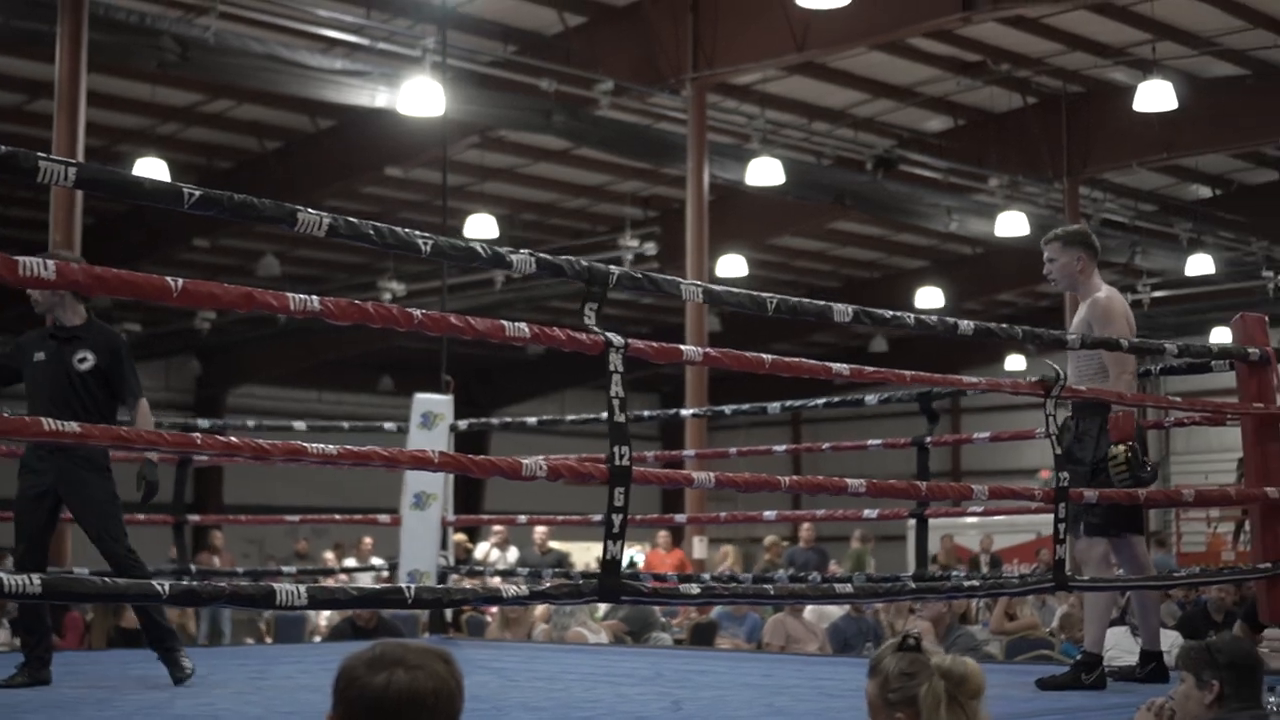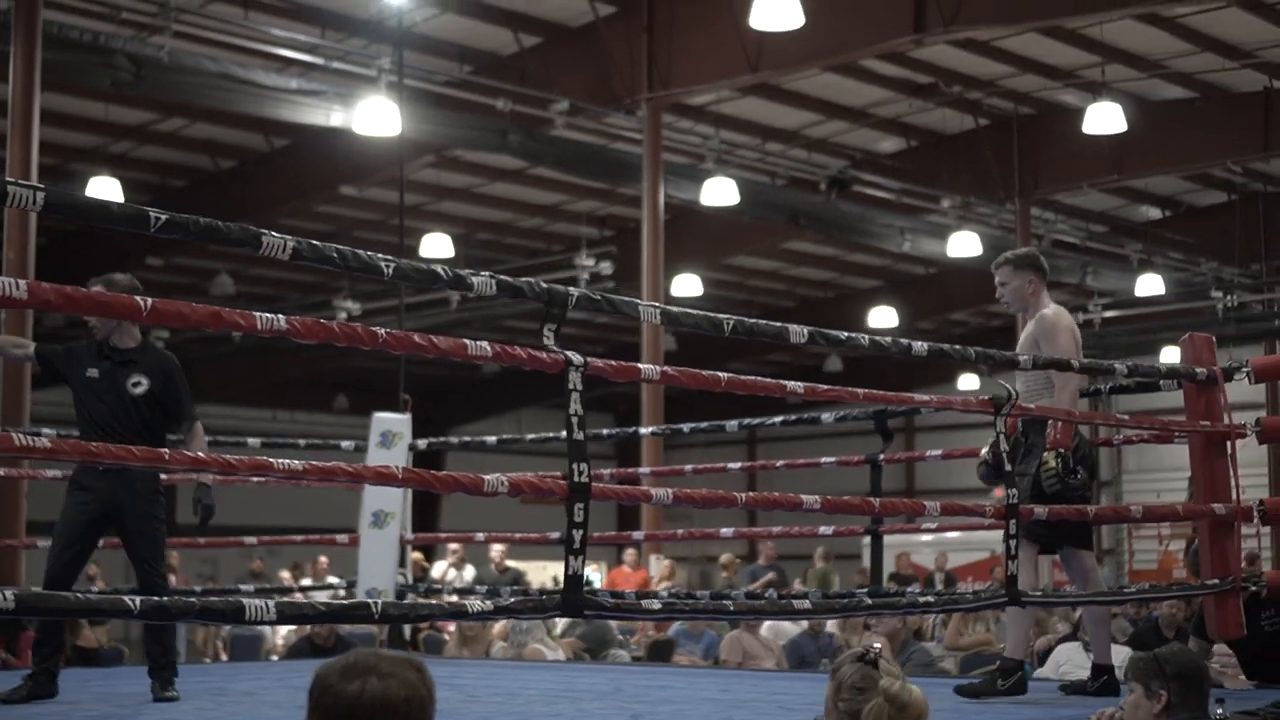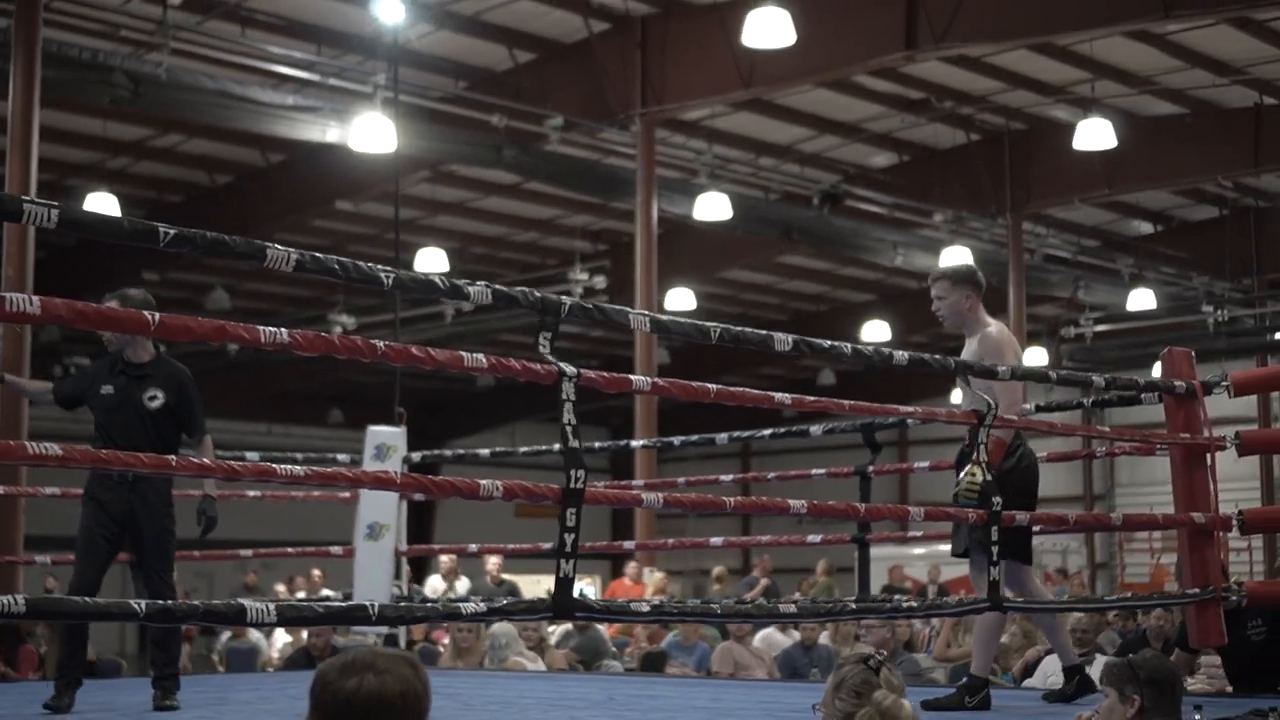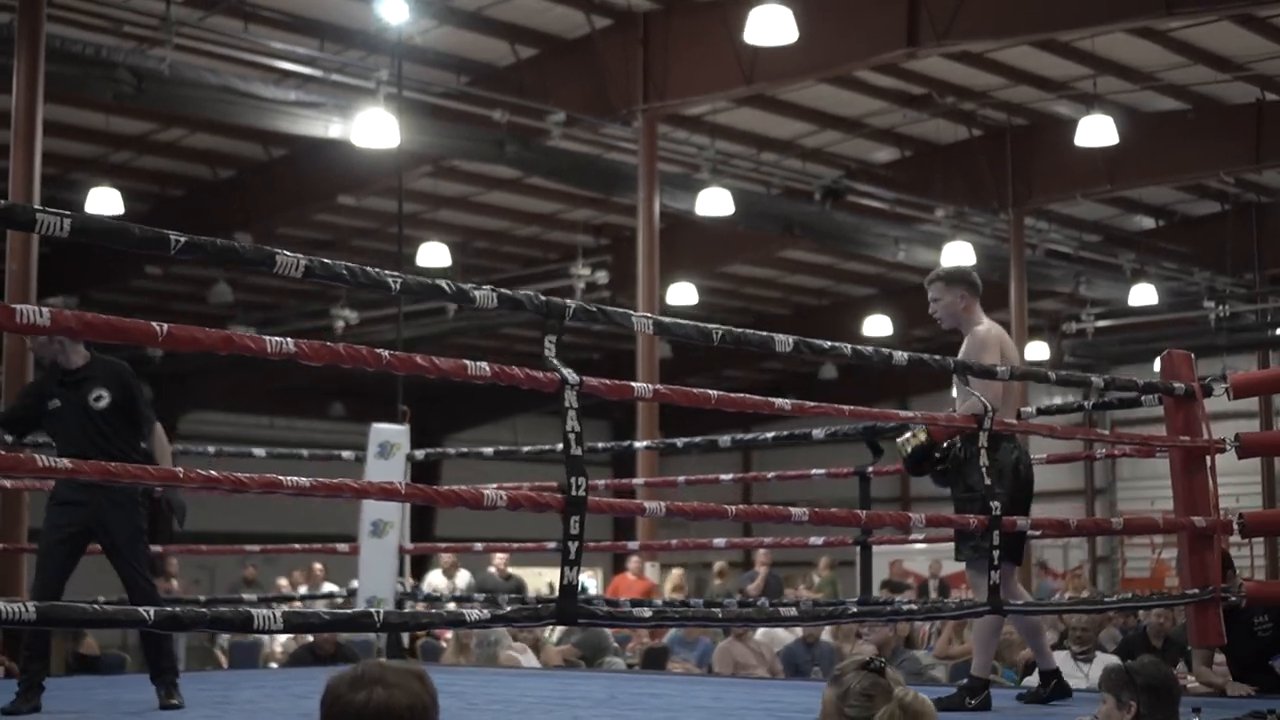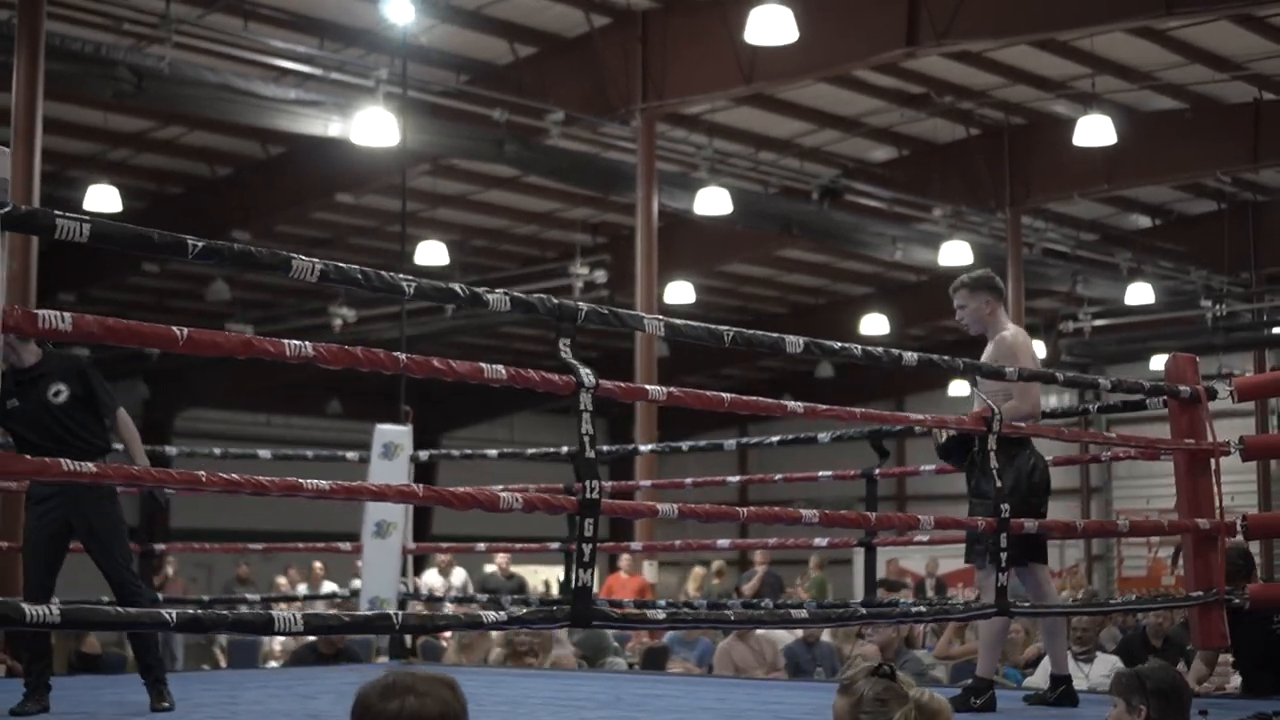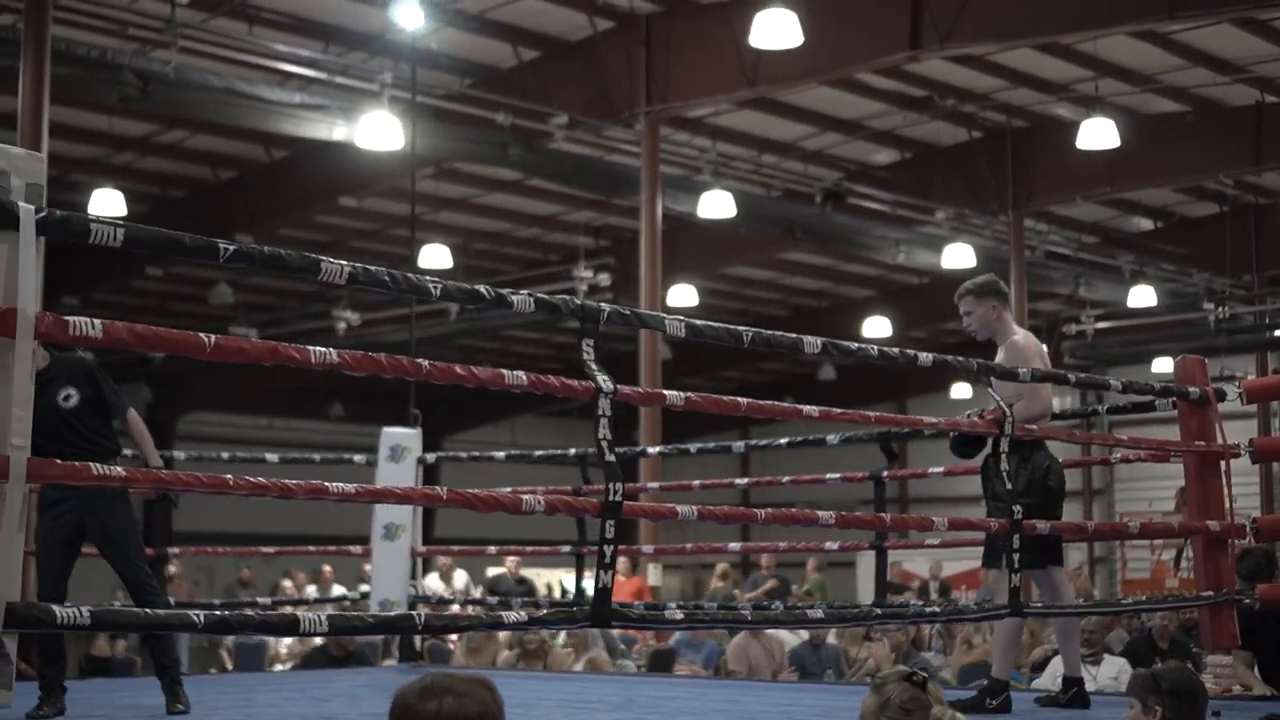
dt=0.4s
person 1, frame 1
left shoulder: (1104, 303)
right shoulder: (1091, 307)
left elbow: (1122, 380)
left wrist: (1120, 443)
right wrist: (1074, 433)
left hip: (1102, 433)
right hip: (1093, 432)
left knee: (1092, 548)
right knee: (1128, 549)
left ankle: (1090, 663)
right ankle: (1152, 658)
person 1, frame 2
left shoulder: (1051, 319)
right shoulder: (1036, 327)
left elbow: (1067, 392)
left wrist: (1055, 449)
right wrist: (1002, 443)
left hip: (1053, 448)
right hip: (1042, 448)
left knee: (1023, 552)
right knee: (1080, 563)
left ankle: (1011, 668)
right ankle: (1103, 673)
person 1, frame 3
left shoulder: (993, 338)
right shoulder: (975, 344)
left elbow: (1009, 412)
left wrist: (982, 467)
right wrist: (972, 463)
left hip: (1000, 463)
right hip: (992, 463)
left knee: (987, 573)
right knee: (1016, 575)
left ankle: (976, 687)
right ankle: (1075, 672)
person 1, frame 4
left shoulder: (983, 336)
right shoulder: (984, 339)
left elbow: (985, 404)
left wrist: (929, 437)
right wrist: (949, 449)
left hip: (993, 461)
right hip: (991, 461)
left knee: (984, 574)
right knee: (1000, 577)
left ankle: (977, 687)
right ankle: (1050, 675)
person 1, frame 5
left shoulder: (1009, 341)
right shoulder: (1002, 346)
left elbow: (1028, 405)
right wrist: (971, 428)
left hip: (1007, 466)
right hip: (1008, 465)
left knee: (991, 575)
right knee: (1033, 576)
left ankle: (982, 688)
right ankle: (1061, 682)
person 1, frame 6
left shoulder: (1019, 345)
right shoulder: (1011, 349)
left elbow: (1040, 405)
left wrist: (989, 421)
right wrist: (987, 424)
left hip: (1023, 468)
right hip: (1024, 468)
left knee: (1002, 578)
right knee: (1050, 578)
left ankle: (996, 689)
right ankle: (1073, 684)
person 2, frame 1
left shoulder: (106, 341)
left elbow: (137, 402)
left wrist: (149, 459)
left hip: (86, 461)
right hip: (37, 461)
left knee: (120, 555)
left ankle: (169, 648)
person 2, frame 2
left shoulder: (160, 364)
right shoulder: (81, 357)
left elbow: (191, 427)
left wrist: (203, 482)
left hip: (138, 482)
right hip: (89, 479)
left knee: (152, 582)
right knee: (57, 575)
left ankle: (163, 677)
right ankle: (43, 676)
person 2, frame 3
left shoulder: (174, 377)
right shoulder: (99, 374)
left elbow: (201, 438)
right elbow: (51, 393)
left wrist: (208, 493)
left hip: (151, 492)
right hip: (103, 490)
left knee: (160, 592)
right knee: (81, 589)
left ankle: (166, 686)
right ankle: (66, 686)
person 2, frame 4
left shoulder: (115, 373)
right shoulder: (42, 388)
left elbow: (152, 428)
left hip: (118, 495)
right hip: (69, 497)
left knee: (143, 590)
right knee: (44, 594)
left ankle: (167, 683)
person 2, frame 5
left shoulder: (71, 368)
left elbow: (117, 415)
left wrist: (144, 467)
left hip: (92, 487)
right hip: (44, 494)
left knee: (127, 584)
right knee: (35, 593)
left ankle: (156, 682)
right ankle: (37, 690)
person 2, frame 6
left shoulder: (79, 369)
left elbow: (127, 416)
left wrist: (157, 466)
left hip: (104, 488)
right hip: (56, 496)
left knee: (141, 584)
right knee: (48, 596)
left ankle: (172, 683)
